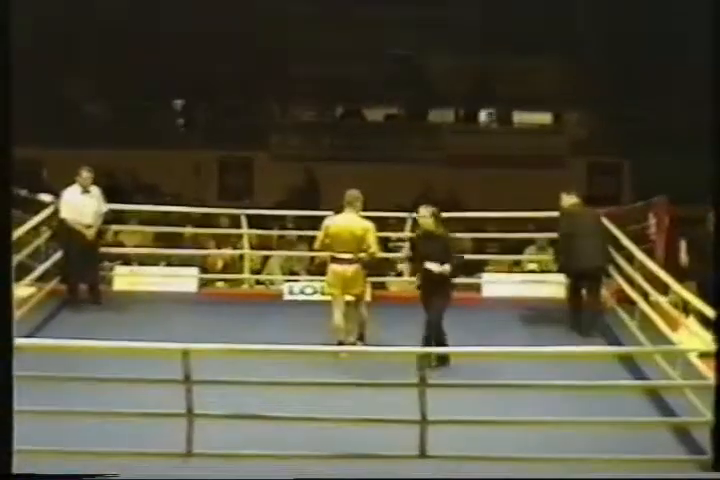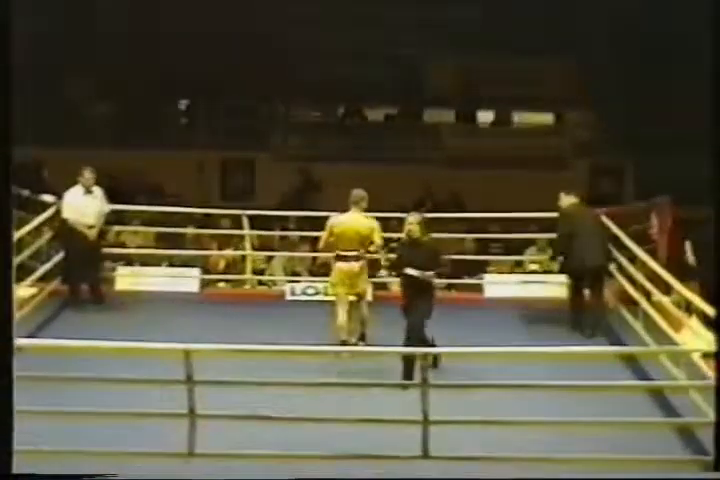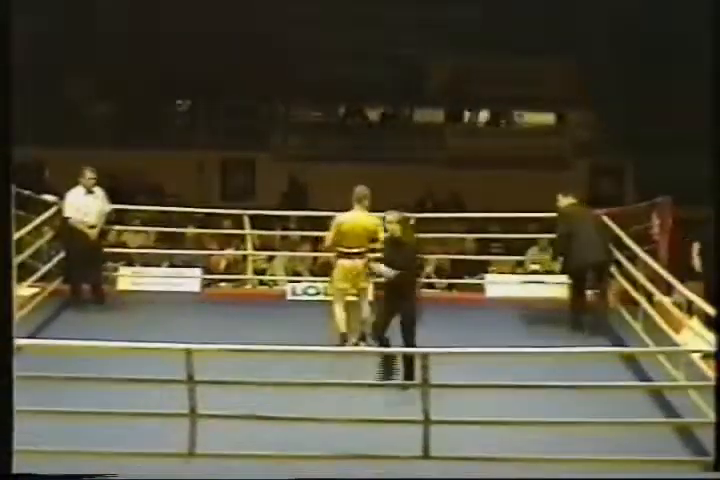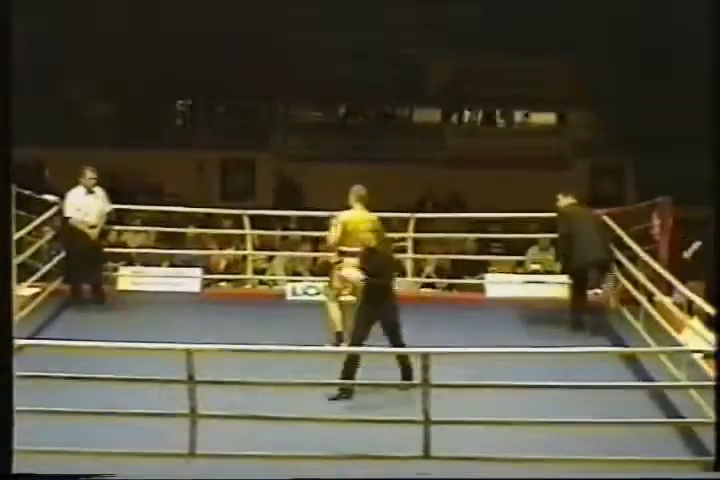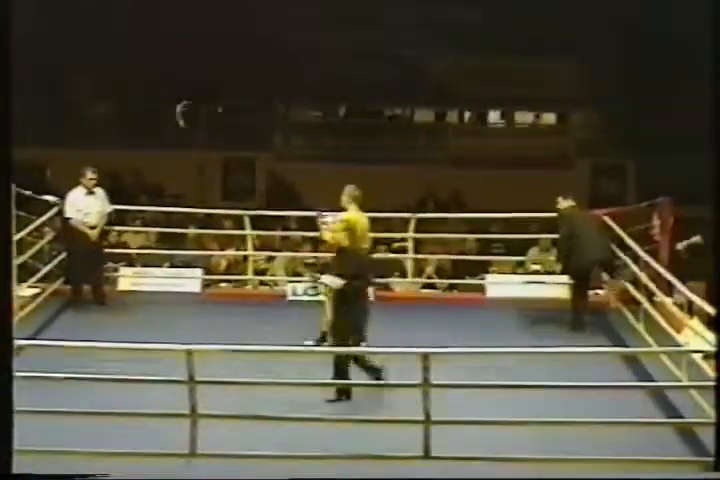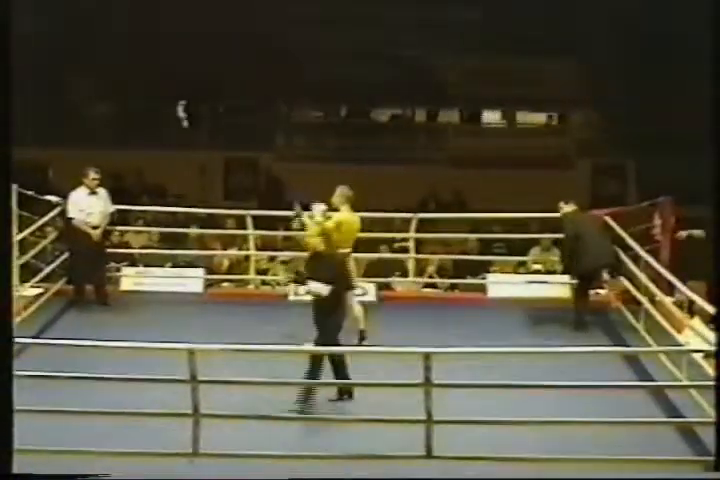
dt=0.2s
person 1, frame 1
left shoulder: (444, 239)
right shoulder: (418, 238)
left elbow: (454, 260)
right elbow: (415, 259)
left wrist: (448, 268)
left hip: (442, 287)
right hip: (426, 285)
left knee: (432, 322)
right knee: (434, 323)
left ankle: (427, 358)
right ankle: (442, 356)
person 1, frame 2
left shoulder: (430, 247)
right shoulder: (403, 245)
left elbow: (439, 269)
right elbow: (397, 266)
left wrist: (430, 274)
left hip: (424, 295)
right hip: (408, 293)
left knee: (412, 333)
right knee: (416, 330)
left ankle: (408, 375)
right ankle: (433, 355)
person 1, frame 3
left shoulder: (410, 246)
right shoulder: (388, 243)
left elbow: (414, 273)
left wrist: (393, 273)
right wrist: (377, 267)
left hip: (407, 295)
right hip: (390, 293)
left knee: (408, 338)
right knee: (377, 331)
left ankle: (409, 377)
right ankle: (387, 369)
person 1, frame 4
left shoulder: (385, 256)
right shoulder: (366, 252)
left elbow: (386, 282)
left wrist: (362, 280)
right wrist: (353, 275)
left hip: (385, 304)
right hip: (366, 304)
left knee: (396, 343)
right knee: (354, 344)
left ankle: (407, 378)
right ankle: (346, 389)
person 1, frame 5
left shoulder: (360, 255)
right shoulder: (338, 253)
left elbow: (367, 281)
left wrist: (343, 284)
right wrist: (327, 278)
left hip: (356, 306)
right hip: (340, 304)
right knee: (338, 348)
left ankle: (375, 372)
right ankle: (343, 390)
person 1, frame 6
left shoulder: (336, 259)
right shoulder: (312, 258)
left elbow: (348, 285)
right elbow: (307, 277)
left wrist: (329, 290)
right wrist: (299, 280)
left hip: (334, 311)
right hip: (319, 308)
left knee: (317, 353)
right knee: (333, 349)
left ankle: (306, 399)
right ankle: (345, 389)
person 2, frame 1
left shoulder: (329, 222)
right shoulder: (366, 225)
left elbow: (317, 246)
right elbow: (374, 250)
right wrist: (365, 255)
left hip: (336, 267)
right hip: (355, 267)
left knee: (338, 309)
right knee: (359, 303)
left ankle: (341, 346)
right ankle: (360, 337)
person 2, frame 2
left shoulder: (334, 221)
right shoulder: (372, 223)
left elbow: (321, 246)
right elbow: (379, 246)
right wrist: (368, 249)
left hip: (341, 265)
right hip: (359, 264)
left knee: (341, 307)
right knee: (362, 302)
left ankle: (343, 344)
right ankle: (361, 337)
person 2, frame 3
left shoulder: (340, 218)
right shoulder: (375, 221)
left elbow: (328, 244)
right elbow: (383, 243)
right wrist: (368, 244)
left hip: (343, 262)
right hip: (361, 262)
left knee: (338, 303)
right knee: (363, 301)
left ankle: (344, 339)
right ankle: (361, 337)
person 2, frame 4
left shoulder: (343, 216)
right shoulder: (373, 219)
left elbow: (332, 242)
right elbow: (380, 243)
left wrist: (333, 227)
left hip: (344, 261)
left knee: (331, 298)
left ankle: (339, 337)
person 2, frame 5
left shoulder: (343, 217)
right shoulder: (364, 219)
left elbow: (331, 240)
right elbow: (366, 245)
left wrist: (323, 228)
left hip: (341, 262)
right hip: (357, 262)
left knee: (331, 299)
right knee: (359, 300)
left ankle: (323, 337)
right ankle: (361, 338)
person 2, frame 6
left shoulder: (339, 218)
right shoulder: (354, 218)
right wrist: (325, 223)
right hip: (347, 260)
right knee: (351, 299)
right ankle: (362, 335)
person 3, frame 1
left shoulder: (567, 212)
right shoulder: (594, 214)
left elbow: (564, 236)
right elbow: (603, 236)
left wrist: (560, 256)
right wrist: (604, 257)
left hip: (576, 259)
right hip: (596, 259)
left knee: (575, 291)
right knee: (594, 294)
left ankle: (577, 324)
right ankle: (588, 327)
person 3, frame 2
left shoulder: (566, 212)
right shoulder: (593, 213)
left elbow: (563, 236)
right elbow: (603, 235)
left wrist: (558, 254)
right wrist: (606, 257)
left hip: (578, 259)
right hip: (598, 258)
left knee: (576, 291)
right knee: (597, 294)
left ankle: (578, 323)
right ankle: (592, 327)
person 3, frame 3
left shoulder: (565, 212)
right shoulder: (591, 214)
left elbow: (562, 235)
right elbow: (603, 234)
left wrist: (558, 254)
right wrist: (606, 255)
left hip: (578, 258)
right hip: (600, 256)
left knee: (578, 290)
right knee: (601, 288)
left ankle: (578, 323)
right ankle: (601, 319)
person 3, frame 4
left shoulder: (565, 212)
right shoulder: (591, 213)
left elbow: (563, 235)
right elbow: (603, 233)
left wrist: (561, 255)
right wrist: (606, 253)
left hip: (580, 257)
right hip: (601, 254)
left knee: (579, 289)
left ankle: (578, 322)
person 3, frame 5
left shoulder: (565, 214)
right shoulder: (589, 215)
left elbow: (564, 237)
right elbow: (602, 234)
left wrist: (562, 257)
right wrist: (607, 252)
left hip: (582, 257)
right hip: (602, 254)
left knee: (579, 289)
left ankle: (578, 322)
person 3, frame 6
left shoulder: (569, 218)
right shoulder: (592, 218)
left elbow: (569, 238)
left wrist: (566, 259)
left hip: (587, 259)
right hip: (607, 255)
left knee: (582, 289)
left ankle: (580, 321)
person 4, frame 1
left shoulder: (96, 191)
right shoulder: (68, 194)
left elbow: (101, 212)
right elbow: (66, 219)
left wrist: (94, 229)
right wrist: (84, 231)
left hip: (92, 231)
right hip: (74, 231)
left knee: (92, 263)
right knee: (74, 264)
left ankle: (95, 294)
right ankle: (73, 295)
person 4, frame 2
left shoulder: (98, 192)
right shoulder: (70, 195)
left elbow: (103, 213)
right elbow: (69, 219)
left wrist: (96, 229)
right wrist: (86, 231)
left hip: (93, 231)
right hip: (76, 232)
left knee: (94, 263)
right knee: (75, 264)
left ankle: (96, 294)
right ankle: (74, 295)
person 4, frame 3
left shoulder: (99, 192)
right shoulder: (72, 195)
left elbow: (104, 213)
right elbow: (71, 219)
left wrist: (97, 229)
right wrist: (87, 231)
left hip: (95, 231)
right hip: (77, 232)
left knee: (95, 263)
right knee: (77, 264)
left ankle: (98, 294)
right ankle: (76, 294)
person 4, frame 4
left shoulder: (100, 192)
right shoulder: (73, 195)
left elbow: (104, 213)
right elbow: (71, 219)
left wrist: (97, 229)
right wrist: (87, 231)
left hip: (95, 231)
right hip: (78, 232)
left knee: (96, 263)
right knee: (77, 264)
left ankle: (98, 294)
right ankle: (76, 294)
person 4, frame 5
left shoulder: (100, 193)
right shoulder: (73, 195)
left elbow: (105, 213)
right elbow: (71, 220)
left wrist: (98, 230)
right wrist: (87, 232)
left hip: (95, 231)
right hip: (78, 233)
left knee: (96, 264)
right knee: (78, 265)
left ankle: (98, 295)
right ankle: (76, 296)
person 4, frame 6
left shoulder: (103, 193)
right shoulder: (75, 195)
left elbow: (107, 214)
right elbow: (74, 220)
left wrist: (100, 229)
right wrist: (90, 231)
left hip: (98, 231)
right hip: (81, 233)
left knee: (99, 264)
right knee: (80, 265)
left ankle: (101, 295)
right ankle: (79, 295)
